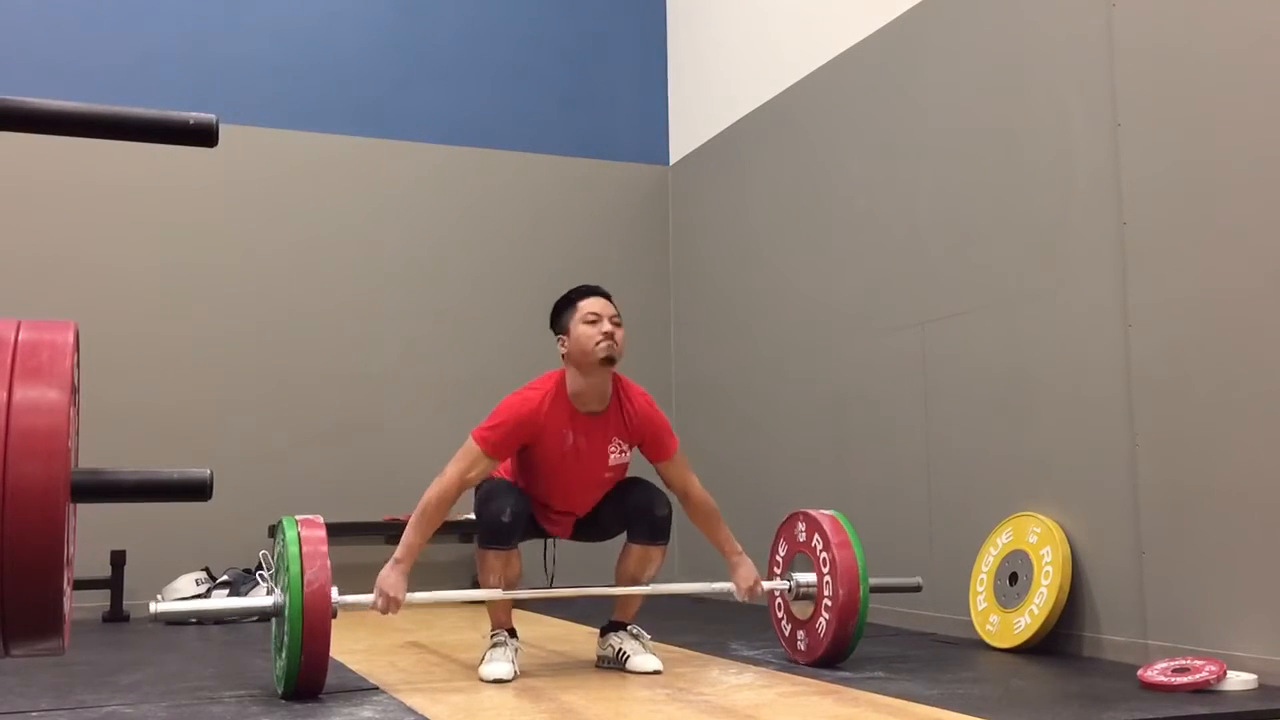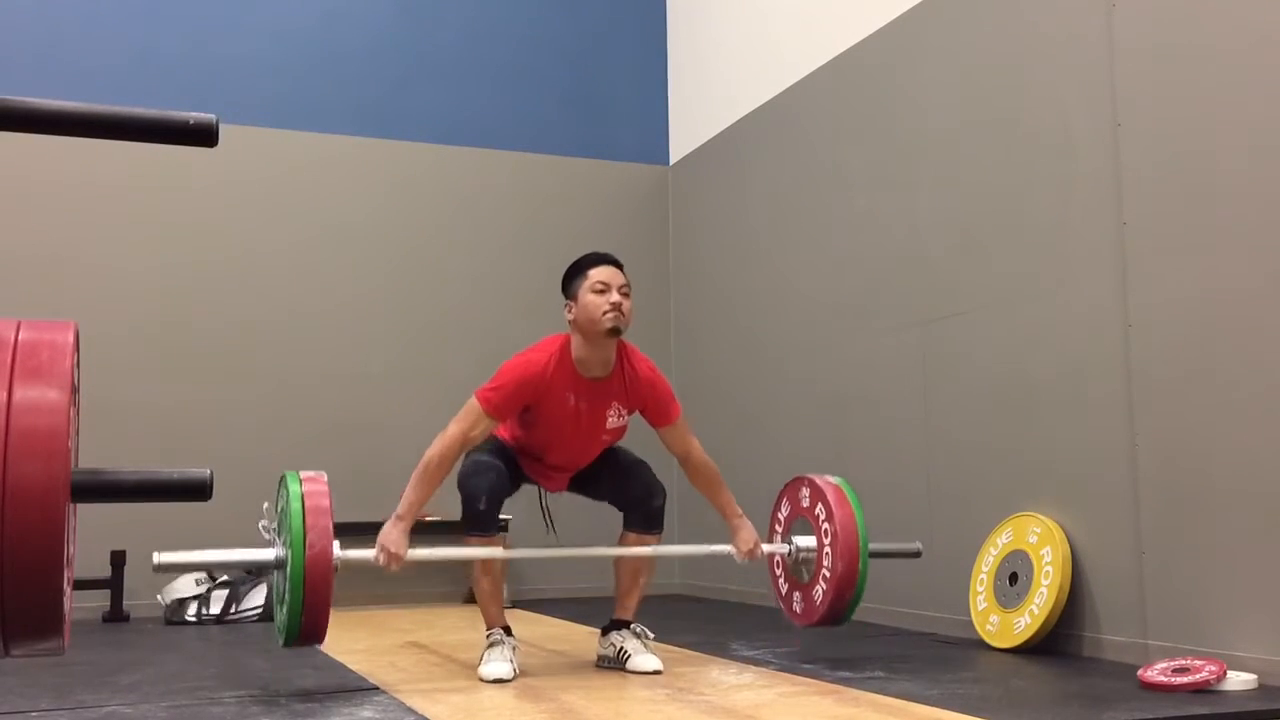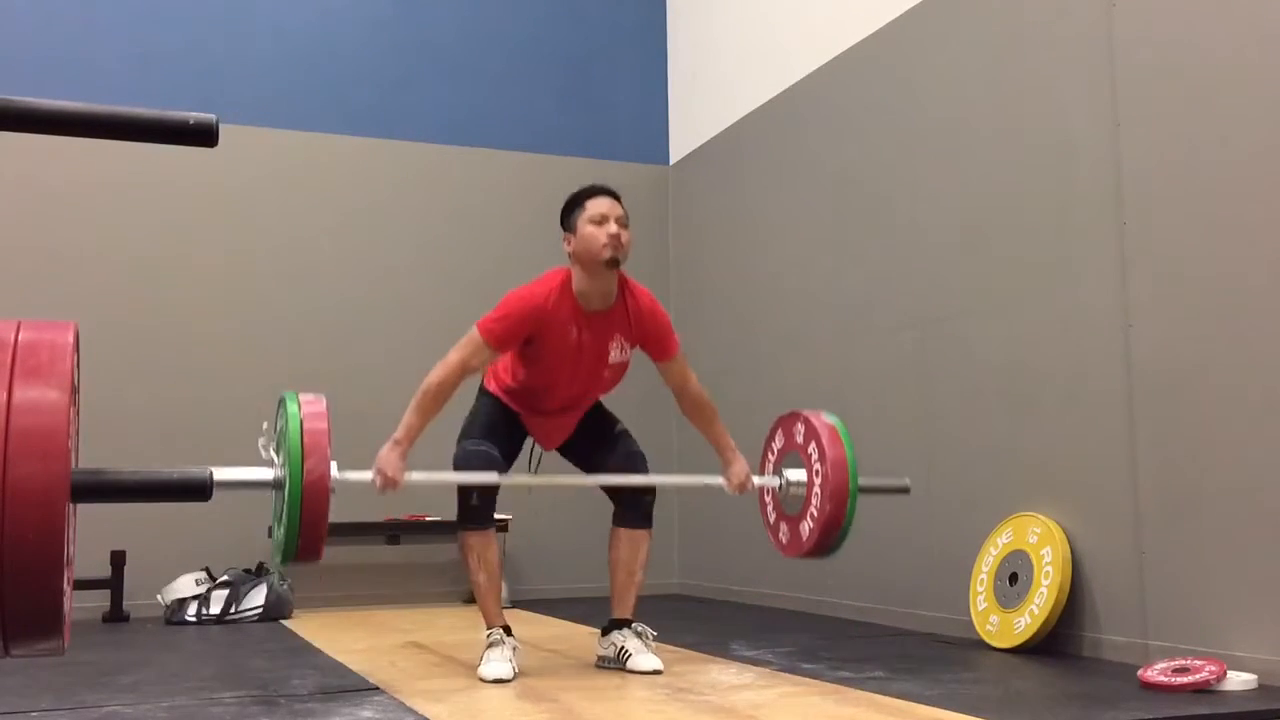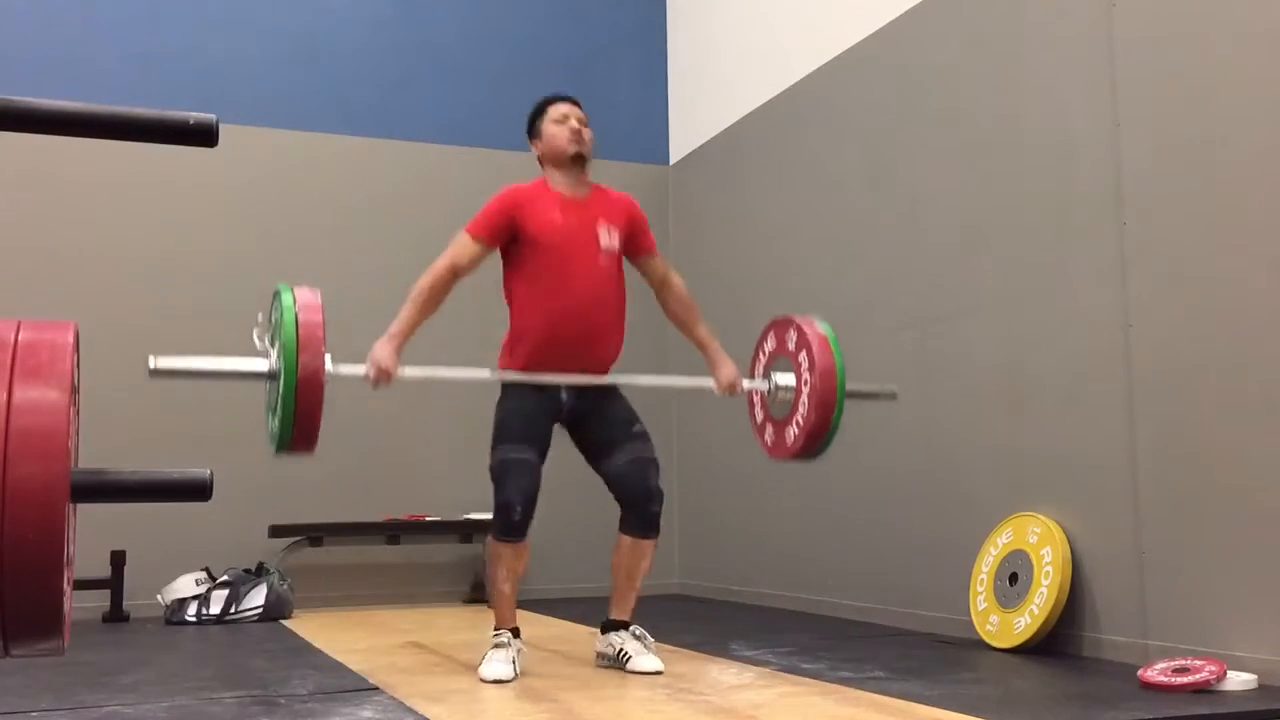
dt=0.2s
person 1, frame 1
left shoulder: (639, 409)
right shoulder: (530, 406)
left elbow: (687, 488)
right elbow: (454, 481)
left wrist: (737, 559)
right wrist: (398, 566)
left hip: (589, 512)
right hip: (526, 508)
left knee: (653, 507)
right knee: (497, 505)
left ankle: (618, 634)
right ankle: (502, 639)
person 1, frame 2
left shoulder: (641, 376)
right shoulder: (534, 368)
left elbow: (689, 452)
right elbow: (454, 440)
left wrist: (738, 522)
right wrist: (399, 523)
left hip: (584, 459)
right hip: (515, 450)
left knee: (648, 496)
right knee: (478, 491)
left ankle: (619, 633)
right ankle: (498, 639)
person 1, frame 3
left shoulder: (642, 310)
right shoulder: (537, 300)
left elbow: (687, 388)
right elbow: (454, 367)
left wrist: (731, 457)
right wrist: (397, 445)
left hip: (579, 411)
right hip: (508, 405)
left knee: (637, 491)
right knee: (474, 495)
left ankle: (619, 633)
right ankle: (498, 638)
person 1, frame 4
left shoulder: (621, 210)
right shoulder: (517, 203)
left elbow: (668, 285)
right elbow: (446, 271)
left wrist: (716, 355)
right wrist: (392, 340)
left hip: (594, 386)
right hip: (527, 382)
left knee: (644, 497)
right knee: (514, 507)
left ankle: (618, 632)
right ankle: (504, 639)
